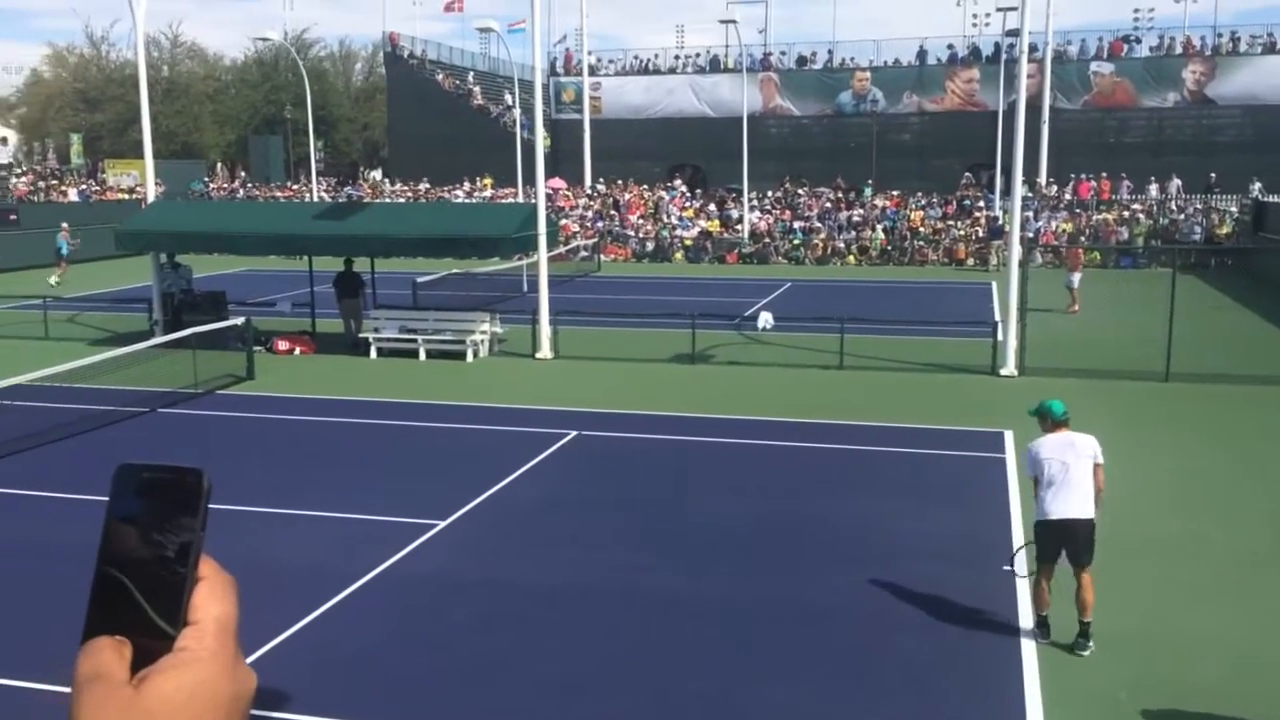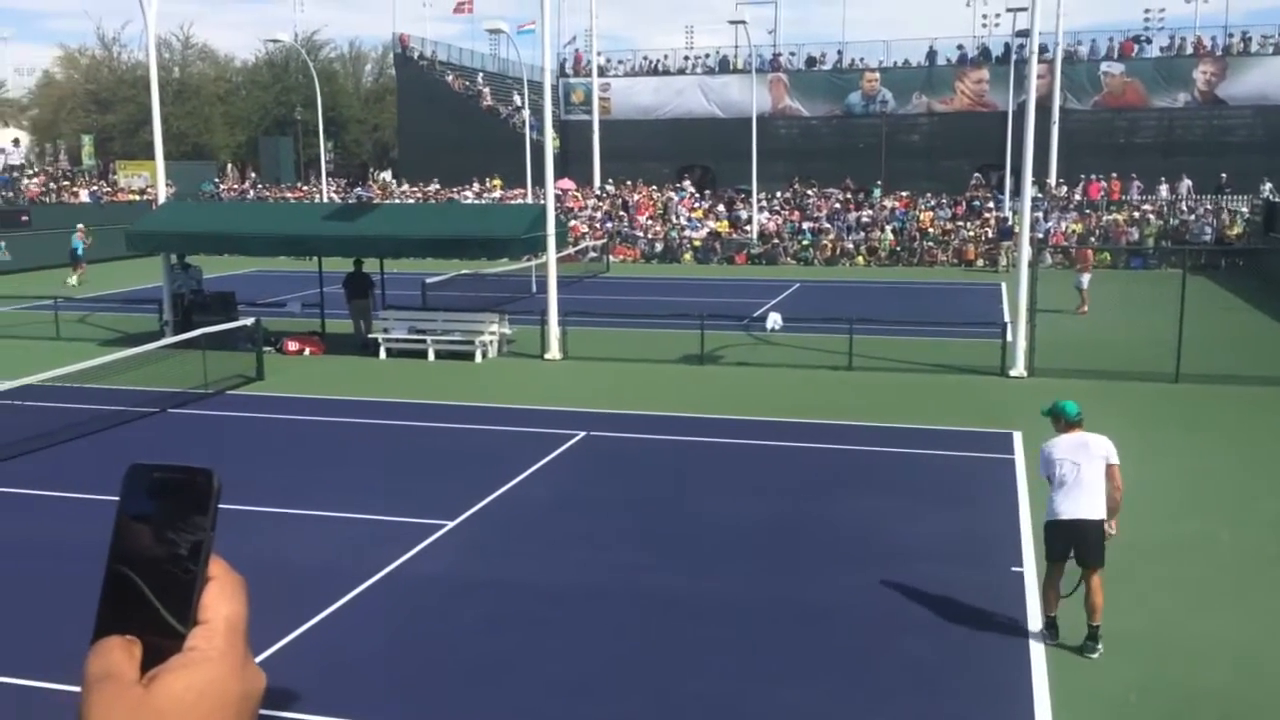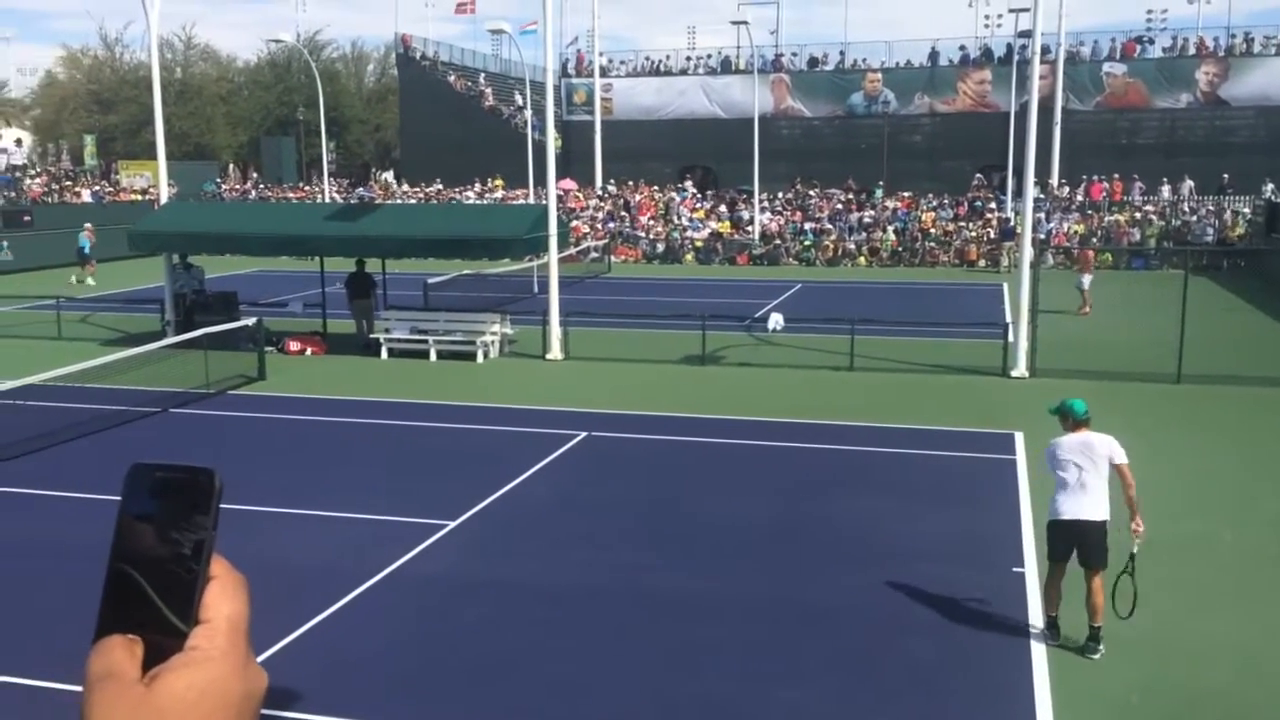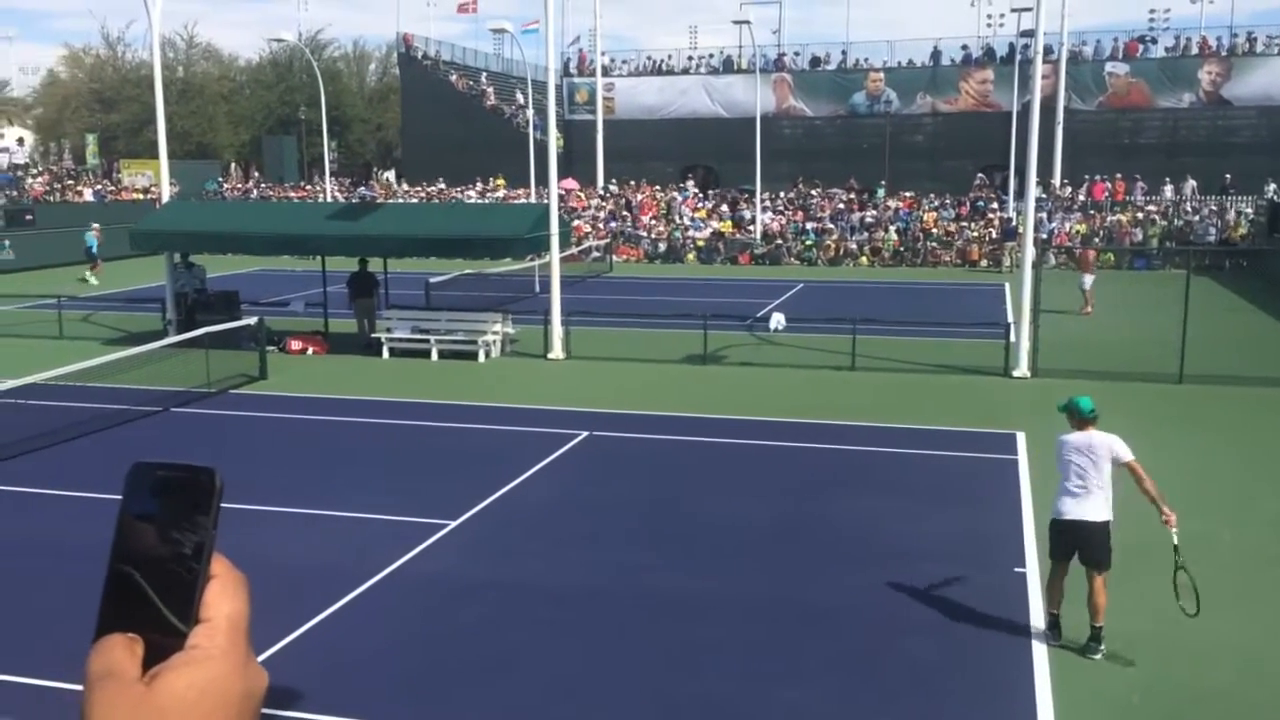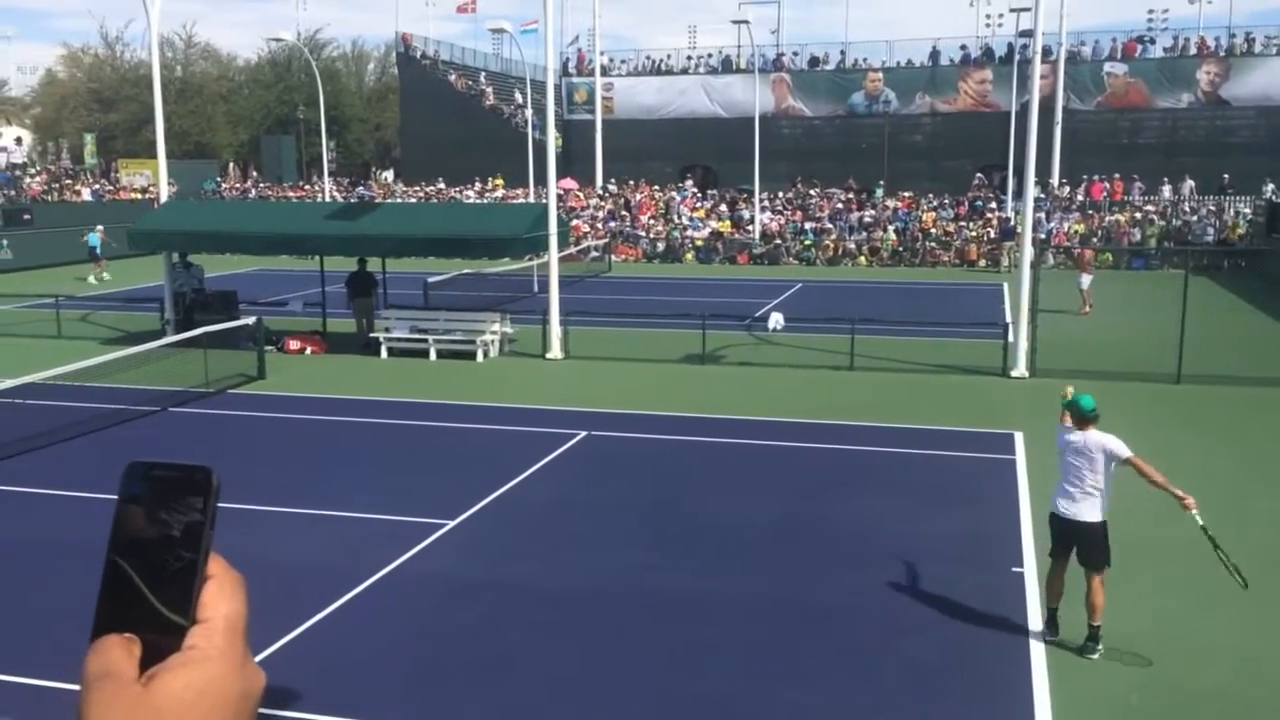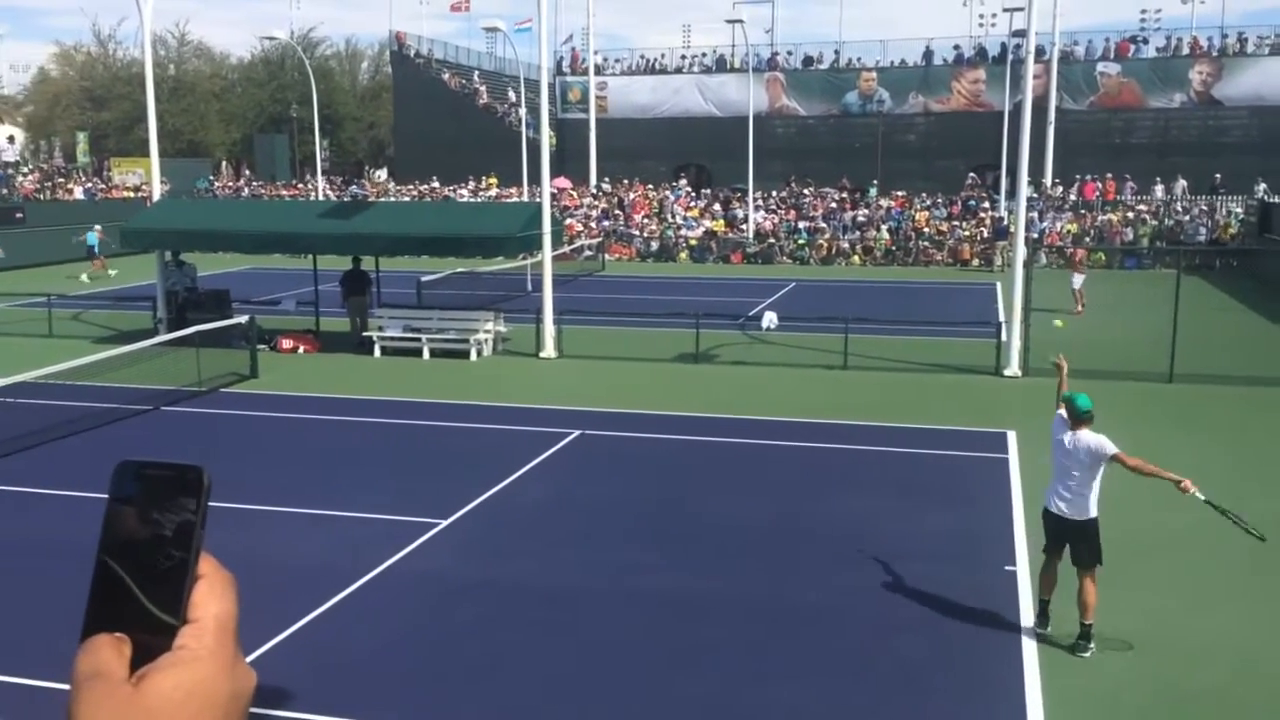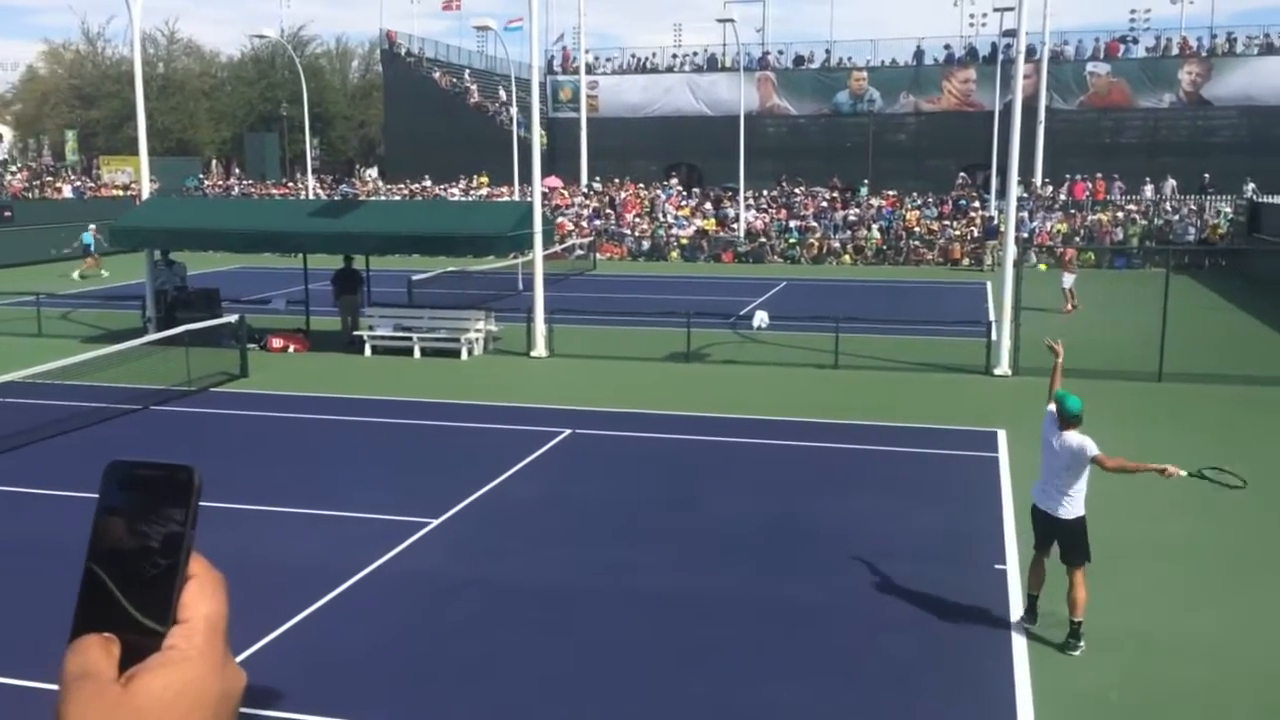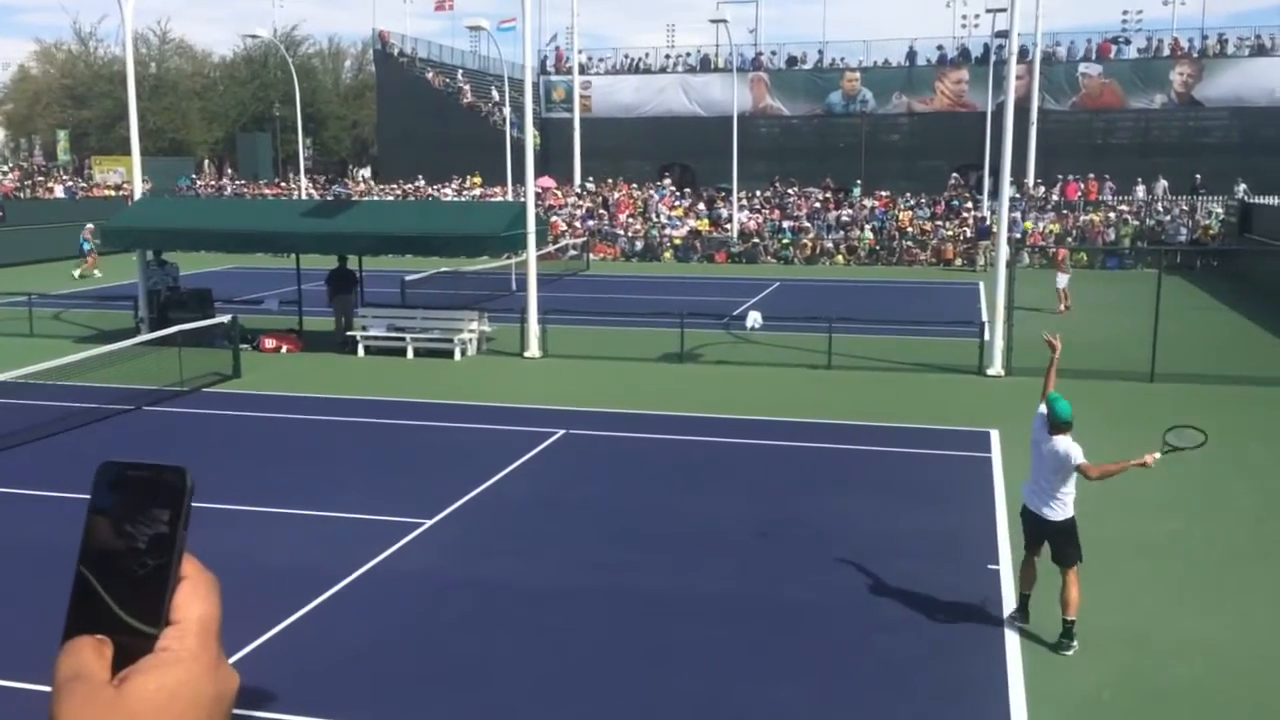
dt=0.1s
person 1, frame 1
left shoulder: (1035, 448)
right shoulder: (1089, 442)
right elbow: (1099, 486)
left hip: (1048, 518)
right hip: (1082, 518)
left knee: (1044, 573)
right knee: (1083, 575)
left ankle: (1042, 627)
right ankle: (1084, 636)
person 1, frame 2
left shoulder: (1049, 448)
right shoulder: (1102, 443)
right elbow: (1116, 486)
right wrist: (1111, 519)
left hip: (1058, 518)
right hip: (1091, 519)
left knee: (1053, 573)
right knee: (1093, 578)
left ankle: (1050, 628)
right ankle: (1093, 638)
person 1, frame 3
left shoulder: (1055, 446)
right shoulder: (1108, 443)
right elbow: (1129, 485)
right wrist: (1135, 516)
left hip: (1061, 517)
right hip: (1095, 520)
left knee: (1055, 571)
right knee: (1094, 579)
left ankle: (1052, 628)
right ankle: (1094, 639)
person 1, frame 4
left shoulder: (1064, 442)
right shoulder: (1110, 443)
right elbow: (1140, 477)
right wrist: (1162, 508)
left hip: (1062, 518)
right hip: (1094, 521)
left knee: (1057, 572)
right knee: (1096, 579)
left ankle: (1053, 628)
right ankle: (1095, 640)
person 1, frame 5
left shoulder: (1065, 437)
right shoulder: (1107, 443)
left elbow: (1065, 423)
right elbow: (1142, 469)
left wrist: (1066, 402)
right wrist: (1178, 495)
left hip: (1062, 514)
right hip: (1091, 520)
left knee: (1057, 567)
right knee: (1094, 578)
left ankle: (1051, 625)
right ankle: (1093, 640)
person 1, frame 6
left shoulder: (1059, 430)
right shoulder: (1096, 442)
left elbow: (1060, 403)
right elbow: (1129, 463)
left wrist: (1062, 376)
right wrist: (1175, 479)
left hip: (1053, 512)
right hip: (1082, 519)
left knee: (1051, 563)
right knee: (1087, 577)
left ankle: (1042, 618)
right ankle: (1085, 638)
person 1, frame 7
left shoulder: (1049, 424)
right shoulder: (1080, 444)
left elbow: (1052, 395)
right elbow: (1109, 464)
left wrist: (1058, 361)
right wrist: (1157, 468)
left hip: (1041, 508)
right hip: (1069, 518)
left knee: (1039, 557)
right knee: (1076, 574)
left ankle: (1030, 612)
right ankle: (1075, 636)
person 1, frame 8
left shoulder: (1040, 426)
right shoulder: (1068, 448)
left elbow: (1047, 392)
right elbow: (1092, 473)
left wrist: (1054, 356)
right wrist: (1135, 462)
left hip: (1031, 510)
right hip: (1059, 519)
left knee: (1030, 557)
right knee: (1070, 574)
left ankle: (1022, 610)
right ankle: (1067, 634)
